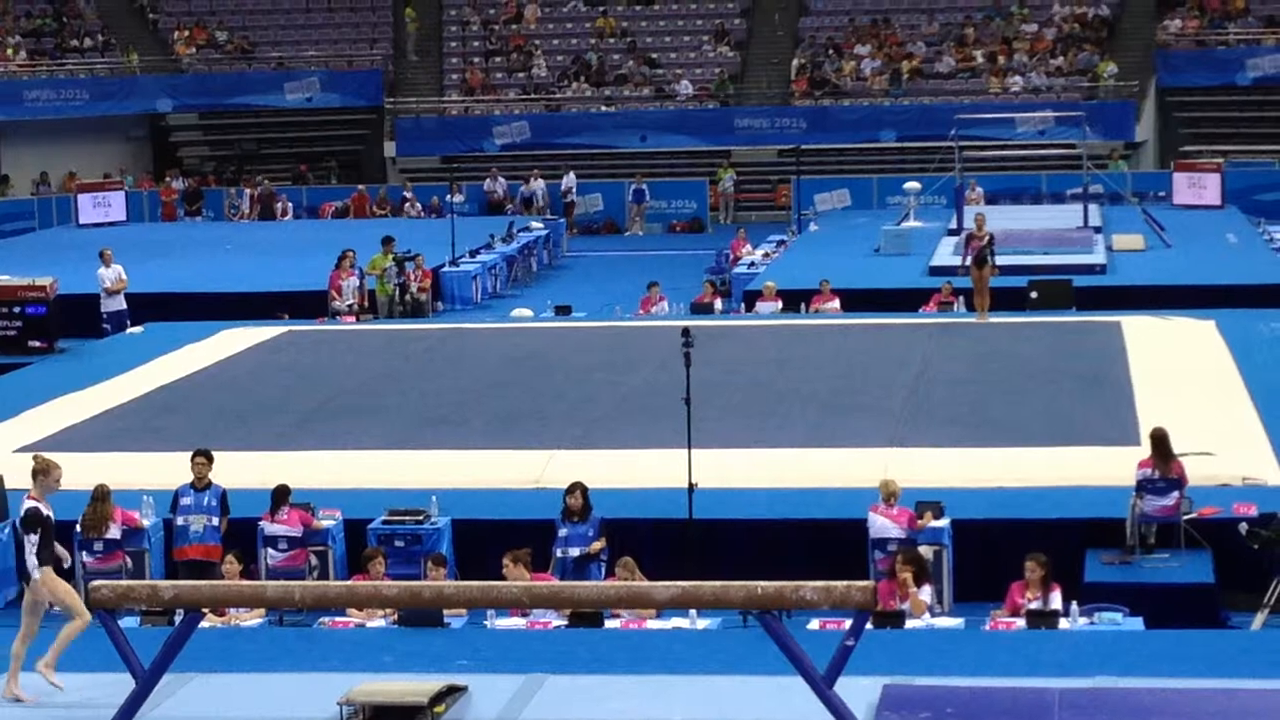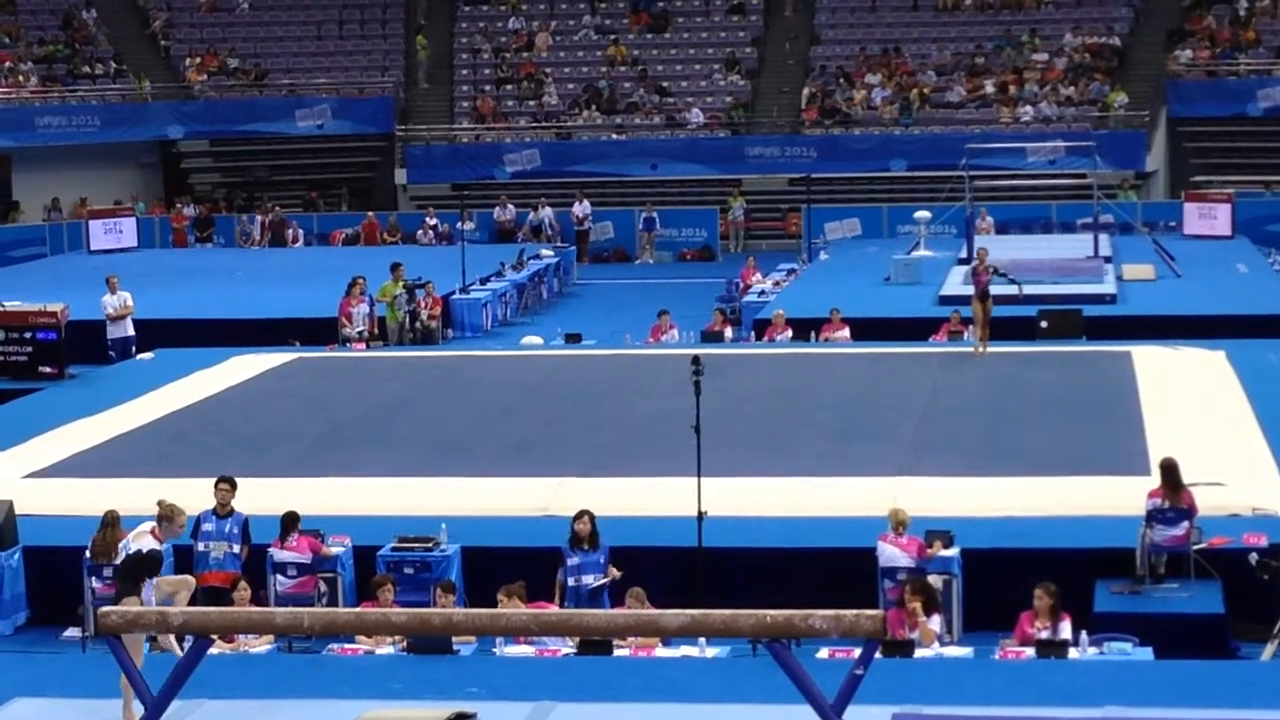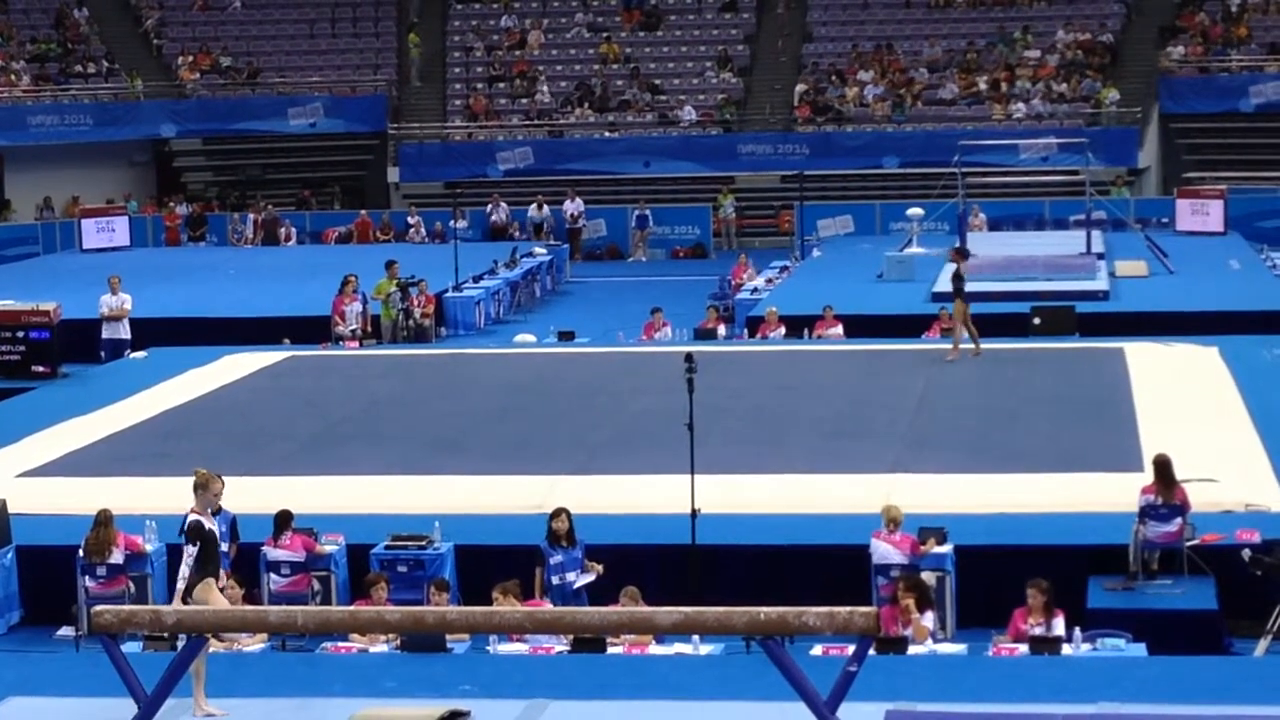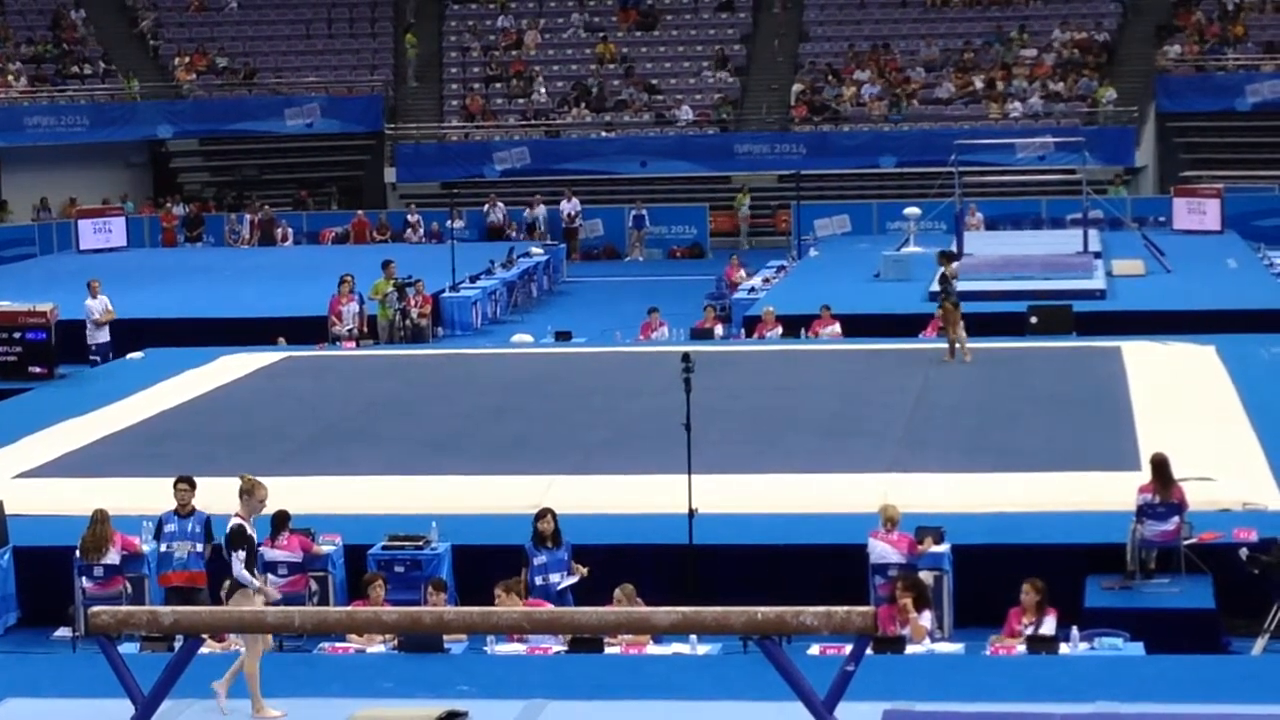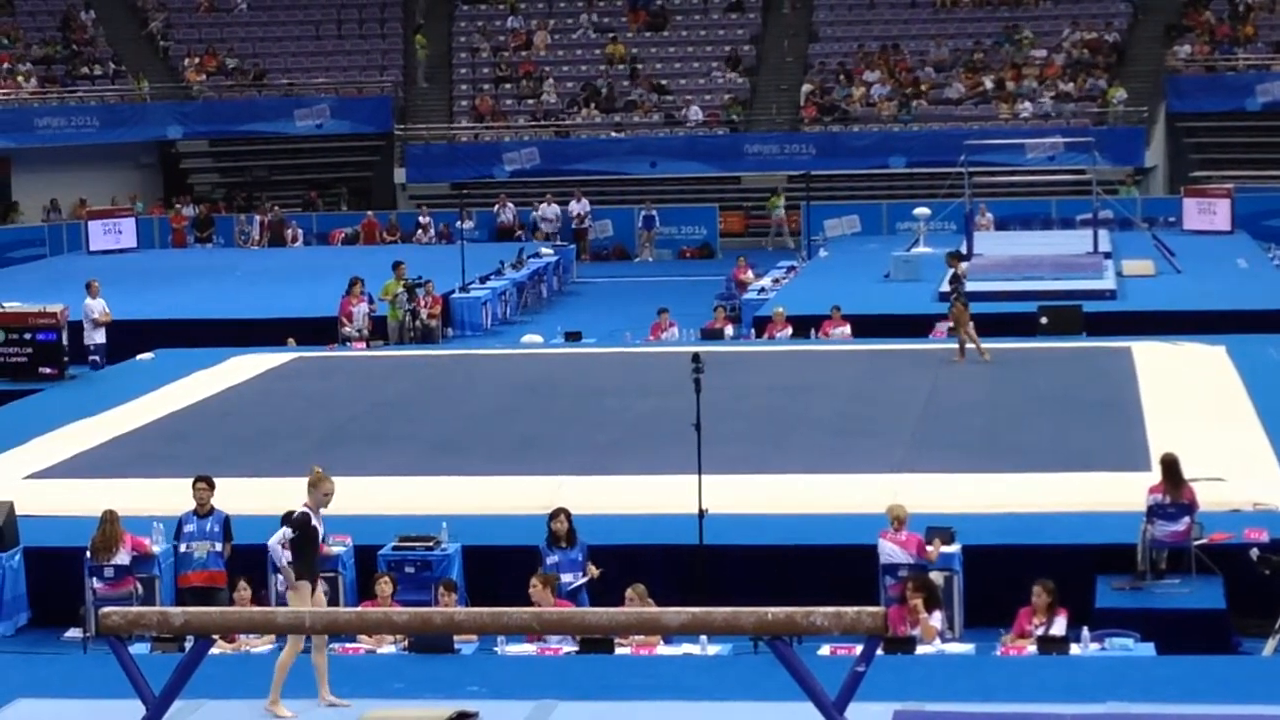
dt=1s
person 1, frame 1
left shoulder: (40, 501)
right shoulder: (33, 511)
right elbow: (30, 552)
left wrist: (56, 548)
right wrist: (38, 587)
left hip: (41, 572)
right hip: (41, 574)
left knee: (28, 631)
right knee: (82, 617)
left ankle: (11, 686)
right ankle: (46, 663)
person 1, frame 2
left shoulder: (147, 526)
right shoulder: (153, 554)
left elbow: (122, 548)
right elbow: (147, 594)
left hip: (131, 590)
right hip: (130, 597)
left knee: (188, 581)
right knee: (135, 658)
left ankle: (170, 639)
person 1, frame 3
left shoulder: (208, 515)
right shoulder: (195, 524)
right elbow: (186, 562)
left wrist: (217, 569)
right wrist: (177, 598)
left hip: (209, 582)
right hip: (201, 585)
person 1, frame 4
left shoulder: (247, 522)
right shoulder: (238, 529)
right elbow: (238, 571)
left wrist: (261, 587)
right wrist: (262, 588)
left hip: (247, 591)
right hip: (240, 594)
left knee: (265, 643)
right knee: (255, 649)
left ankle: (223, 685)
person 1, frame 5
left shoulder: (317, 516)
right shoulder: (303, 517)
right elbow: (273, 543)
right wrist: (286, 570)
left hip: (313, 582)
right hip: (300, 583)
left knee: (321, 640)
right knee: (295, 644)
left ankle: (324, 694)
